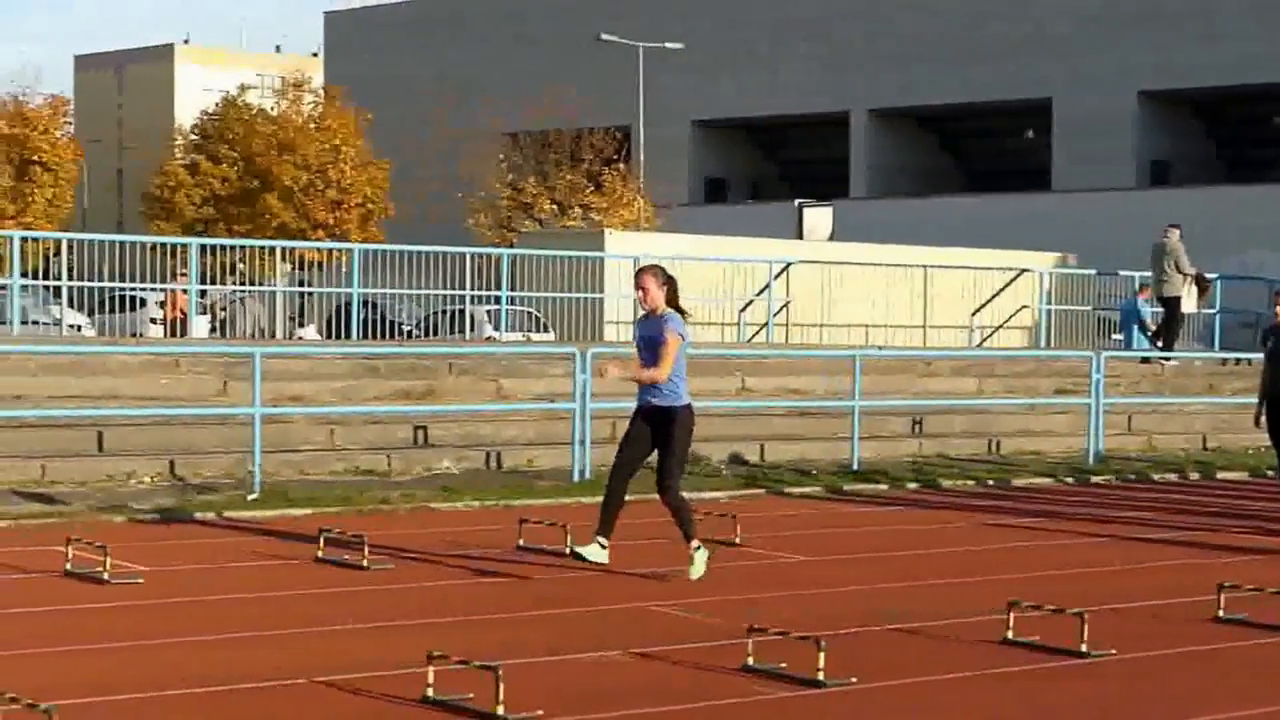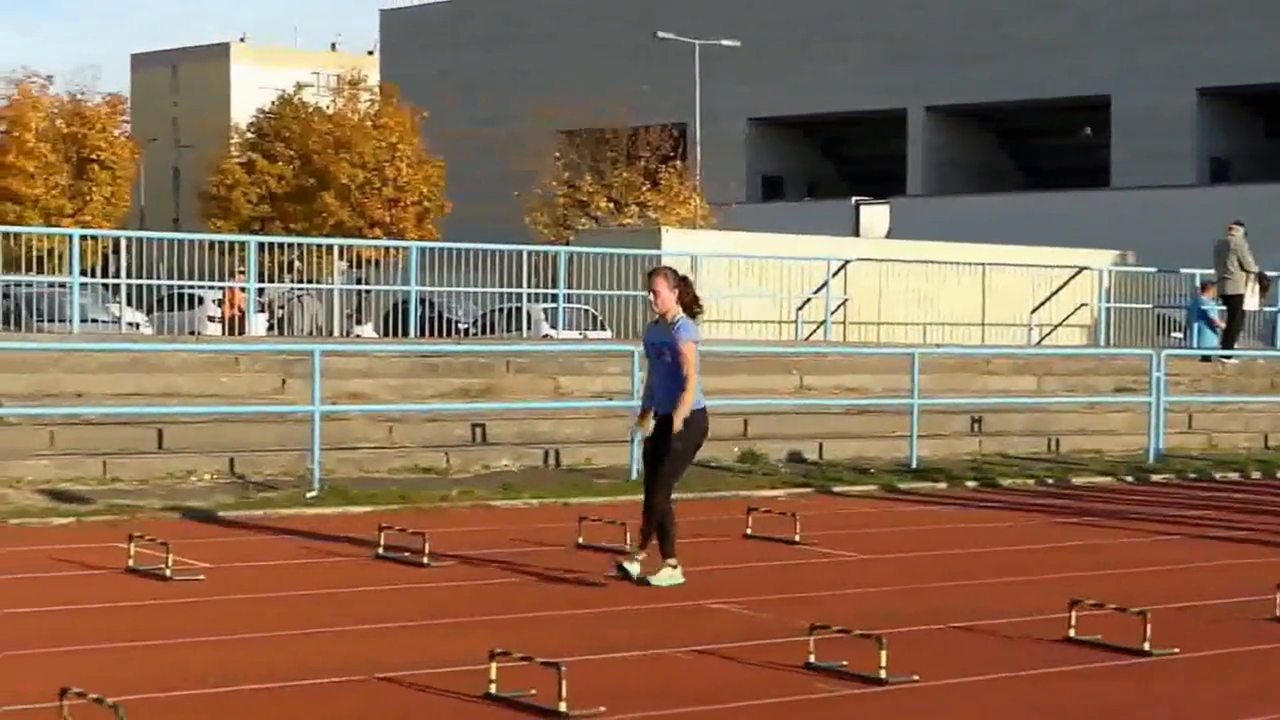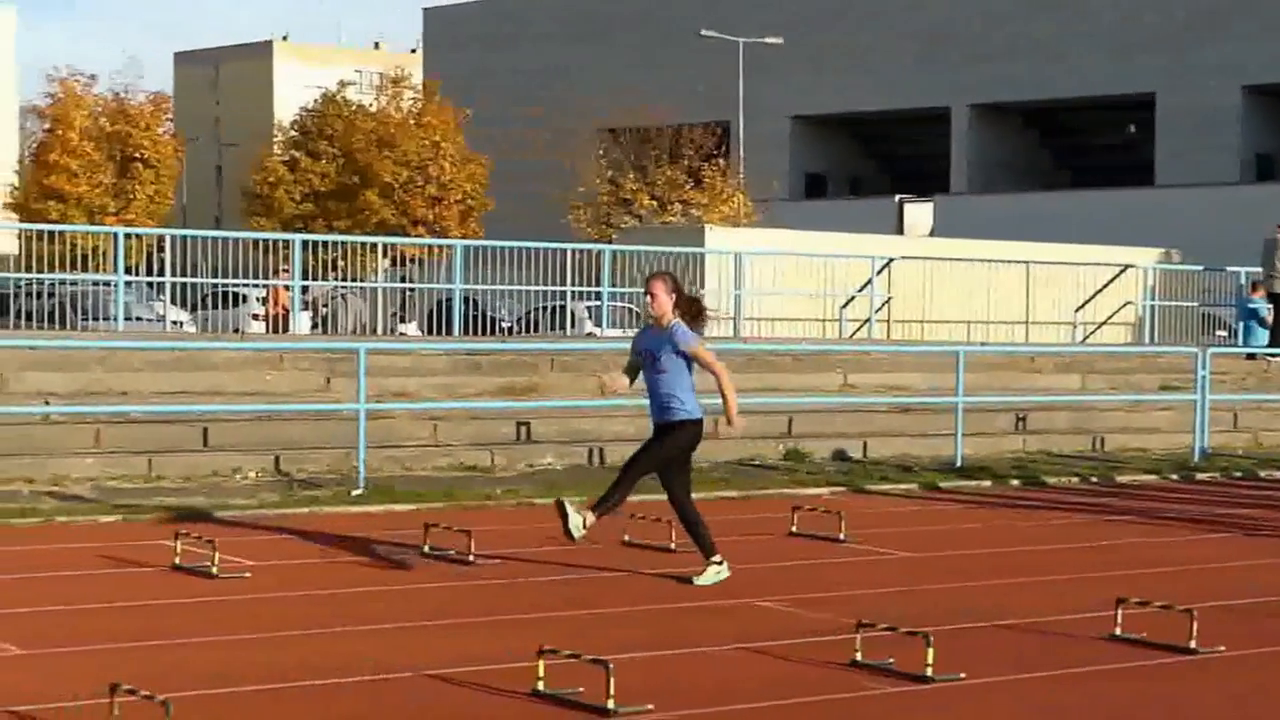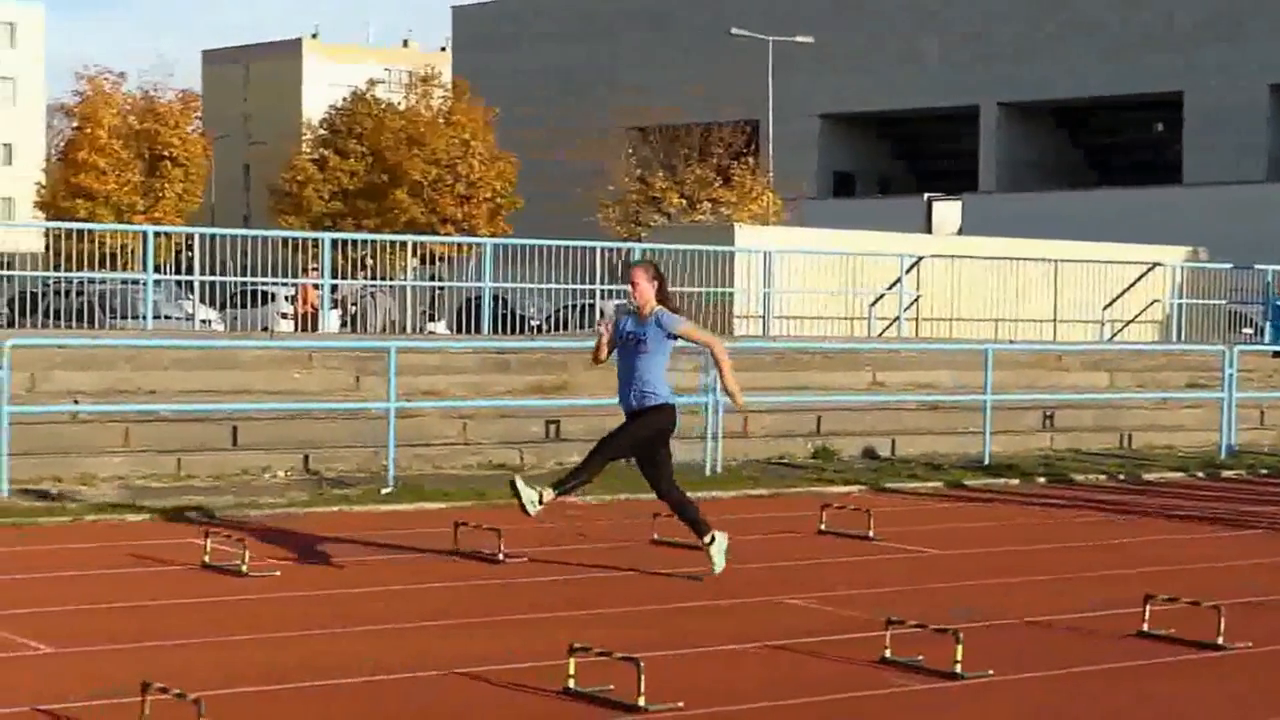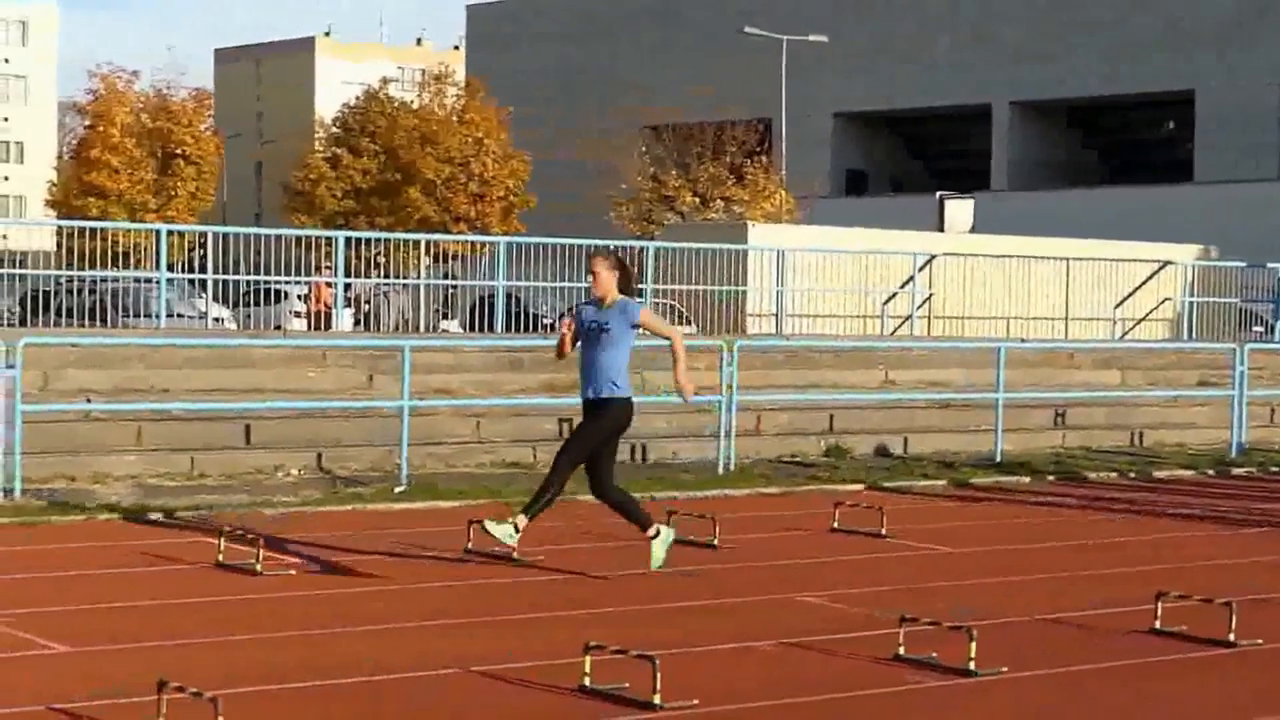
dt=0.3s
person 1, frame 1
left shoulder: (671, 325)
right shoulder: (642, 323)
left elbow: (661, 372)
left wrist: (622, 372)
left hip: (675, 413)
right hip: (646, 412)
left knee: (666, 487)
right knee: (619, 474)
left ankle: (695, 547)
right ankle: (601, 544)
person 1, frame 2
left shoulder: (683, 331)
right shoulder: (652, 329)
left elbow: (690, 382)
left wrist: (677, 423)
right wrist: (643, 414)
left hip: (689, 420)
right hip: (664, 419)
left knee: (659, 490)
right knee: (653, 491)
right ankle: (671, 565)
person 1, frame 3
left shoulder: (679, 336)
right shoulder: (644, 336)
left elbow: (719, 371)
right elbow: (629, 377)
left wrist: (731, 412)
right wrist: (617, 382)
left hip: (685, 425)
right hip: (664, 426)
left knee: (632, 469)
right knee: (679, 498)
left ankle: (583, 521)
right ankle: (716, 563)
person 1, frame 4
left shoulder: (665, 321)
right shoulder: (623, 319)
left elbow: (714, 344)
right elbow: (599, 359)
left wrist: (728, 382)
right wrist: (602, 338)
left hip: (659, 412)
right hip: (637, 414)
left knee: (602, 452)
right knee: (664, 488)
left ankle: (542, 497)
right ankle: (712, 539)
person 1, frame 5
left shoulder: (630, 310)
right shoulder: (585, 310)
left elbow: (675, 337)
right elbow: (563, 353)
left wrist: (680, 375)
right wrist: (565, 336)
left hip: (615, 405)
right hip: (592, 404)
left knee: (566, 459)
right knee: (601, 485)
left ankle: (517, 526)
right ankle: (657, 532)
